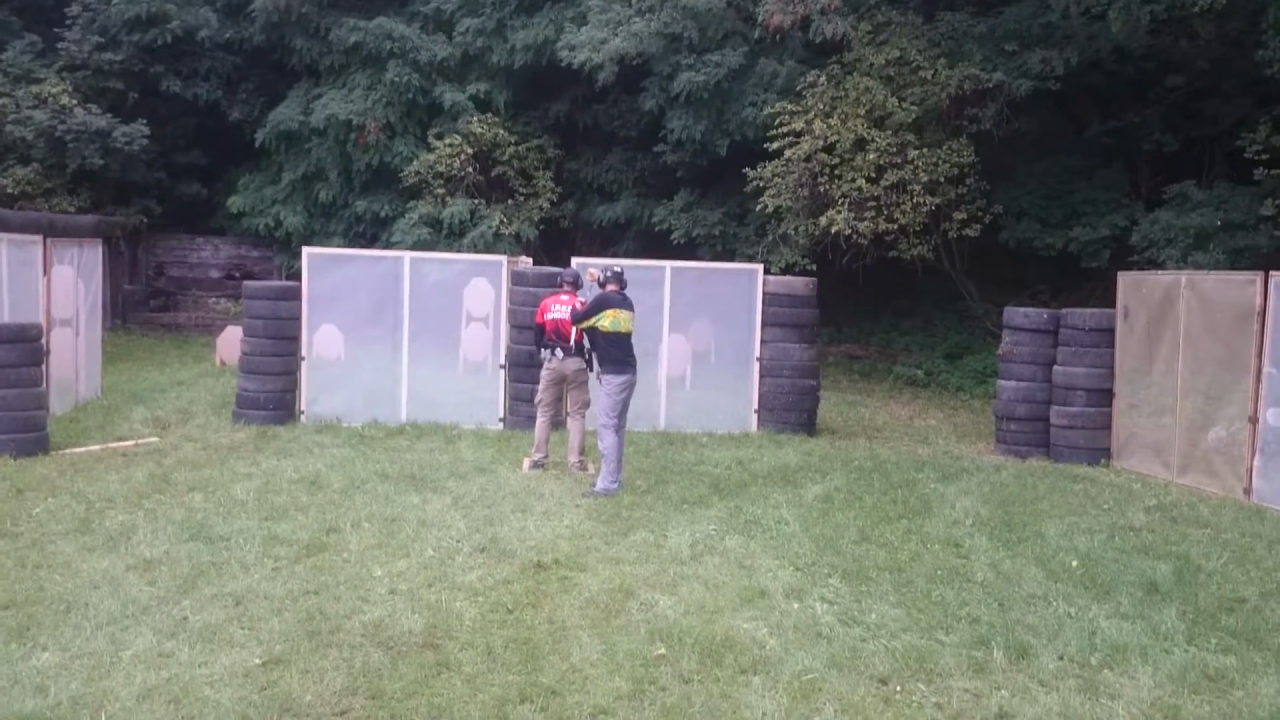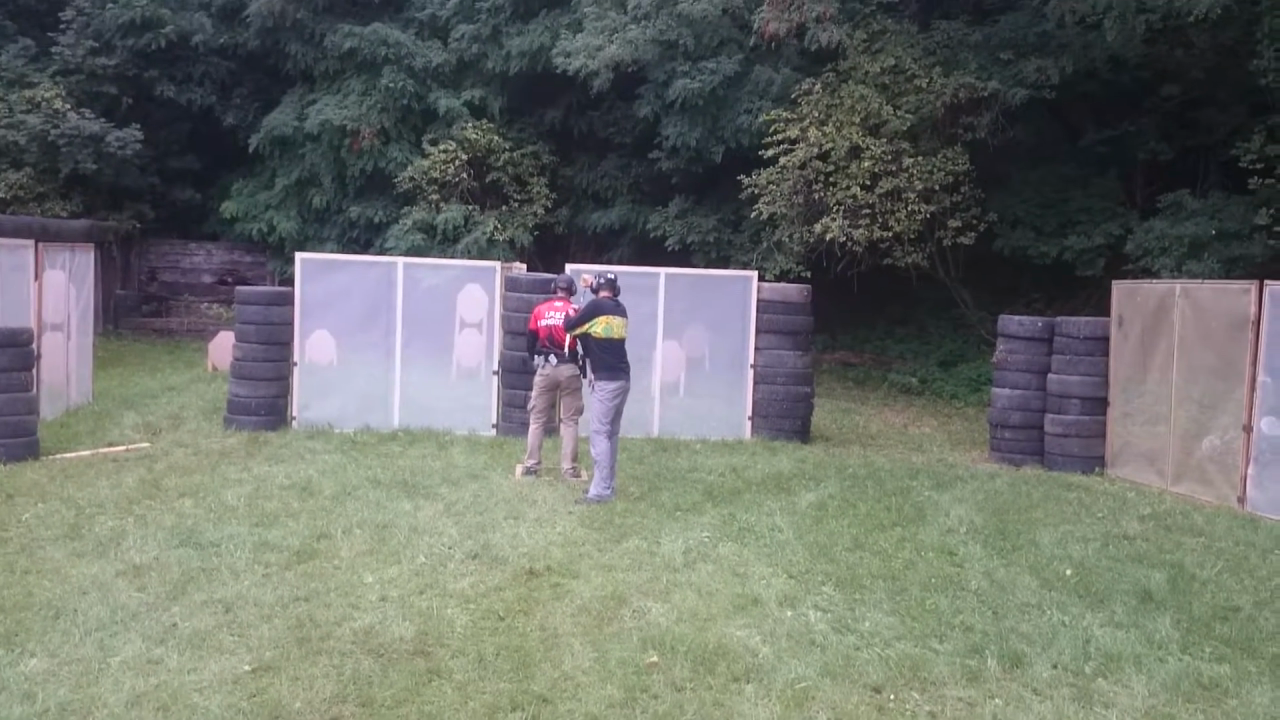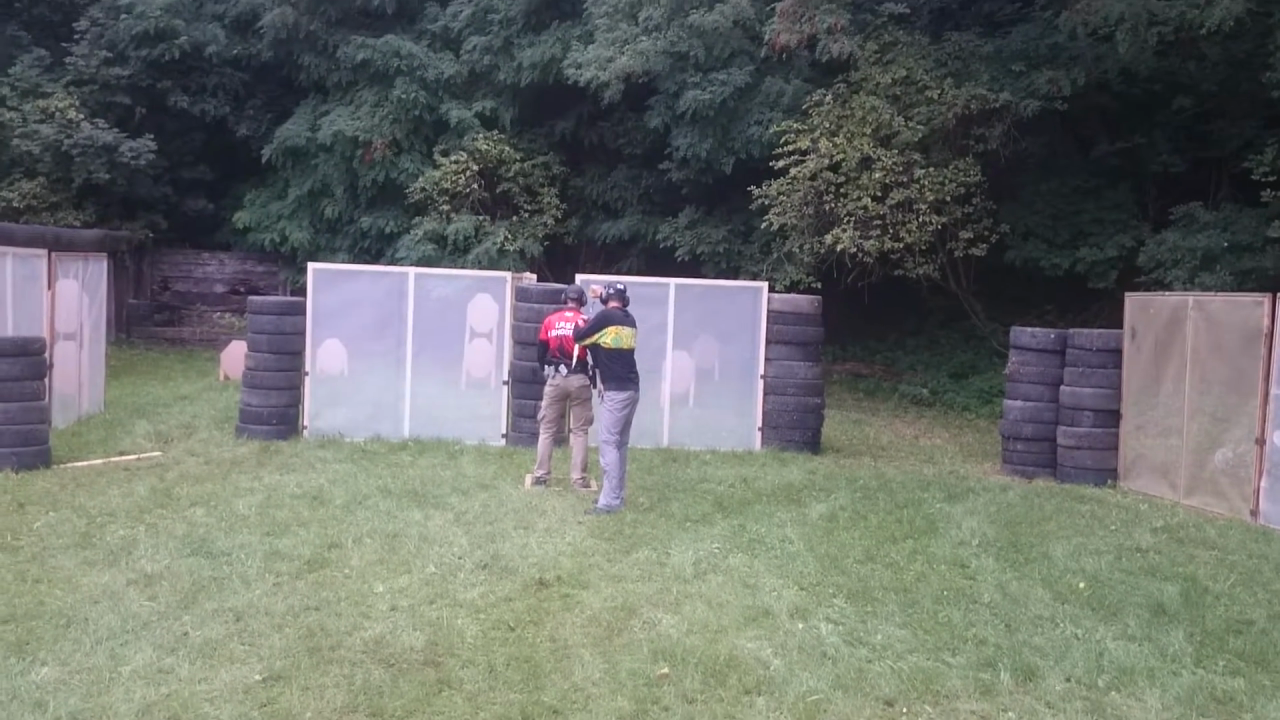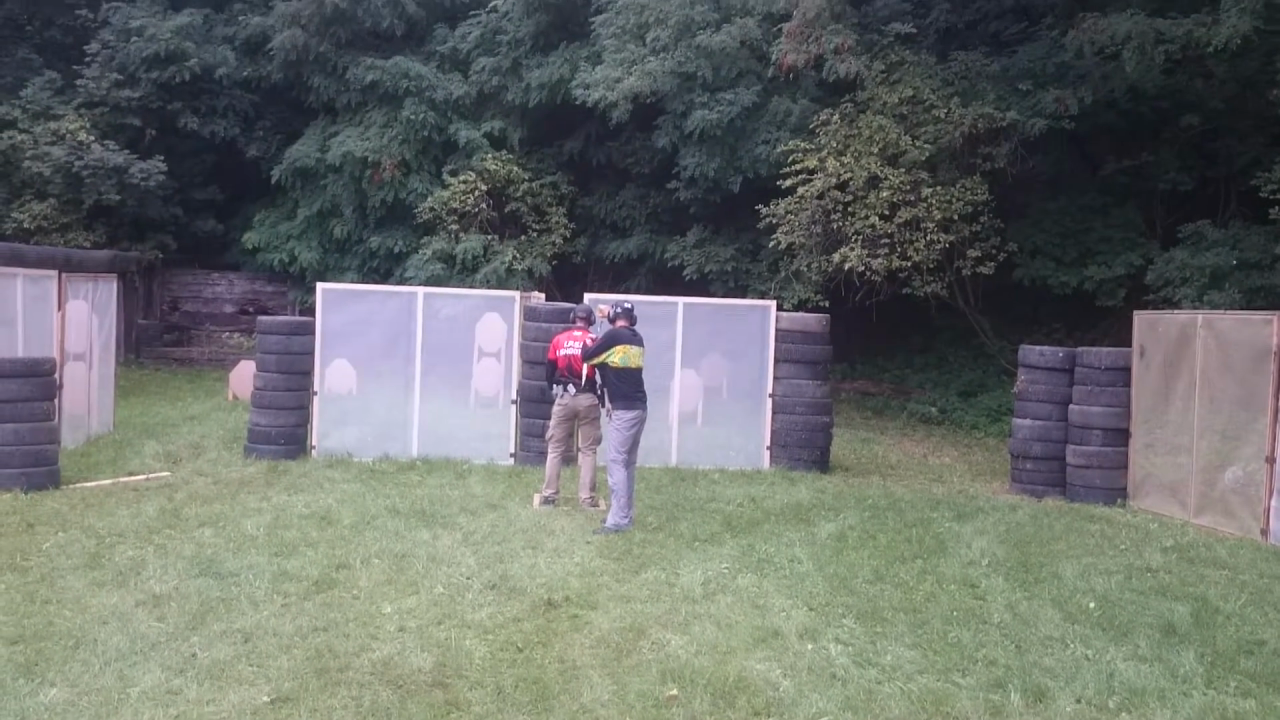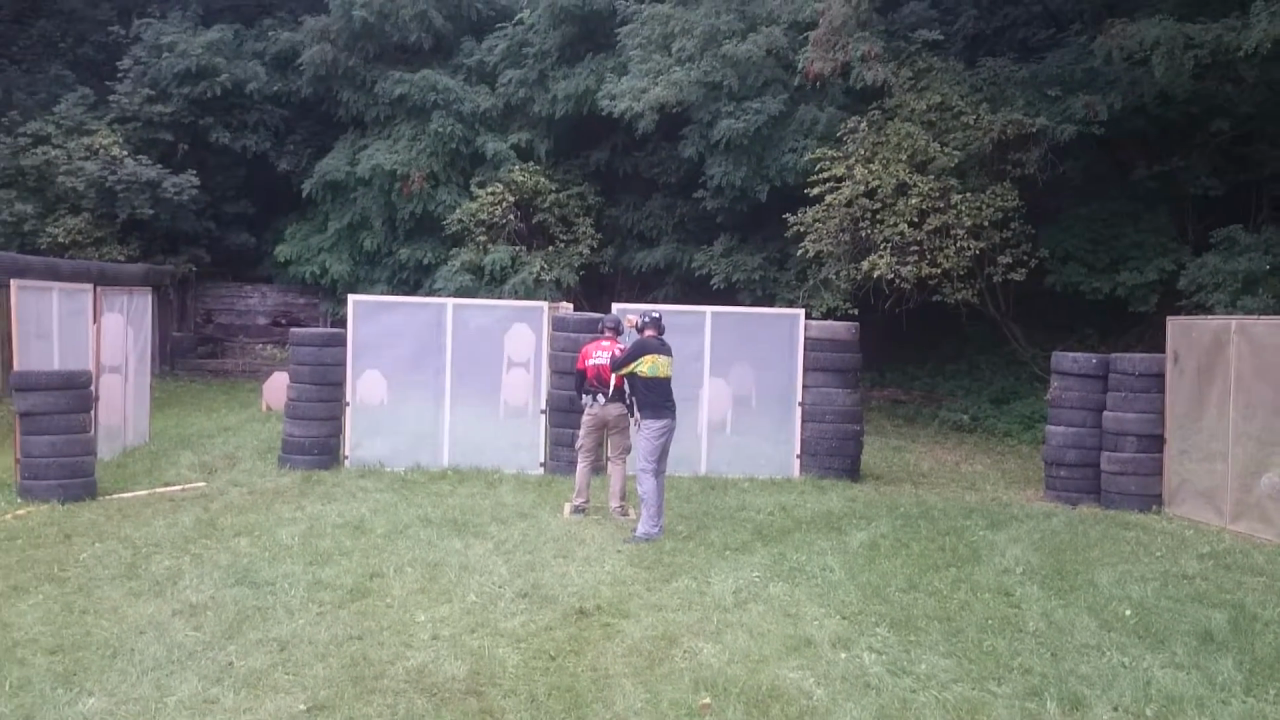
dt=0.4s
person 1, frame 1
left shoulder: (604, 299)
right shoulder: (627, 302)
left elbow: (576, 320)
left wrist: (578, 307)
right wrist: (593, 294)
left hip: (614, 374)
right hip: (628, 371)
left knee: (607, 427)
right knee: (618, 427)
left ankle: (607, 485)
right ankle: (613, 479)
person 1, frame 2
left shoulder: (597, 305)
right shoulder: (620, 309)
left elbow: (569, 327)
left wrist: (573, 313)
left hip: (607, 380)
right hip: (622, 378)
left knee: (599, 433)
right knee: (611, 434)
left ankle: (600, 491)
right ankle: (607, 486)
person 1, frame 3
left shoulder: (606, 316)
right shoulder: (629, 319)
left elbow: (578, 337)
left wrist: (583, 324)
left hip: (616, 390)
right hip: (631, 388)
left knee: (608, 443)
right knee: (620, 444)
left ankle: (609, 502)
right ankle: (616, 496)
person 1, frame 4
left shoulder: (614, 335)
right shoulder: (637, 338)
left elbow: (586, 357)
left wrist: (592, 343)
left hip: (624, 409)
right hip: (638, 407)
left knee: (616, 462)
right knee: (628, 463)
left ankle: (618, 521)
right ankle: (624, 515)
person 1, frame 5
left shoulder: (642, 345)
right shoulder: (665, 348)
left elbow: (614, 367)
left wrist: (619, 354)
left hip: (653, 418)
right hip: (668, 416)
left knee: (646, 471)
right knee: (657, 472)
left ankle: (648, 530)
right ankle: (655, 524)
person 2, frame 1
left shoulder: (546, 304)
right shoulder: (581, 305)
left elbow: (537, 334)
right wrist: (591, 357)
left hip: (552, 362)
right hip: (576, 363)
left knee: (544, 412)
right knee: (577, 414)
left ankle: (538, 459)
right ankle: (576, 461)
person 2, frame 2
left shoulder: (539, 310)
right shoulder: (575, 311)
left elbow: (531, 341)
left wrist: (536, 360)
left hip: (545, 368)
right hip: (569, 369)
left knee: (537, 419)
right knee: (570, 420)
left ankle: (531, 466)
right ankle: (569, 468)
person 2, frame 3
left shoulder: (550, 321)
right shoulder: (585, 321)
left elbow: (541, 351)
left hip: (555, 378)
right hip: (580, 379)
left knee: (547, 429)
right knee: (580, 431)
left ankle: (540, 476)
right ankle: (579, 478)
person 2, frame 4
left shoulder: (558, 340)
right shoulder: (594, 341)
left elbow: (549, 370)
left hip: (564, 397)
right hip: (588, 399)
left knee: (555, 448)
right knee: (588, 450)
left ankle: (549, 495)
right ankle: (587, 498)
person 2, frame 5
left shoulder: (587, 350)
right shoulder: (622, 350)
left elbow: (578, 381)
right wrist: (633, 406)
left hip: (593, 407)
right hip: (617, 408)
left knee: (585, 458)
right knee: (618, 459)
left ankle: (579, 504)
right ankle: (617, 506)
